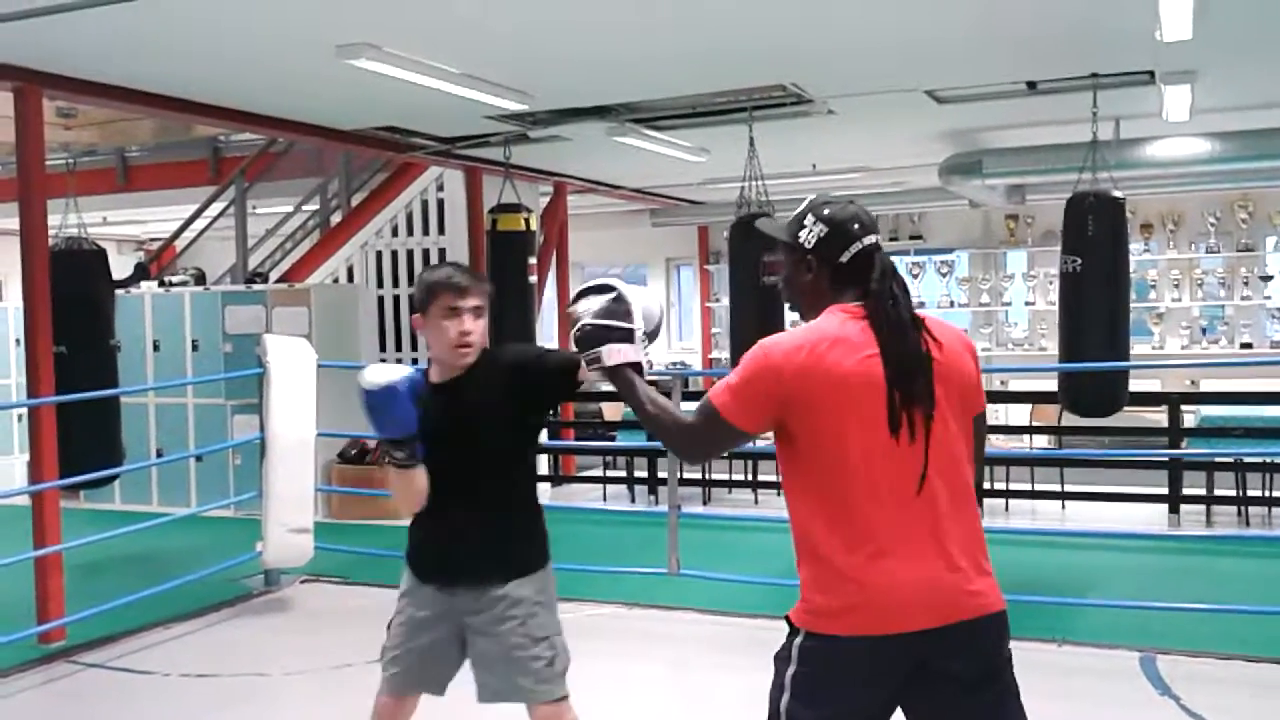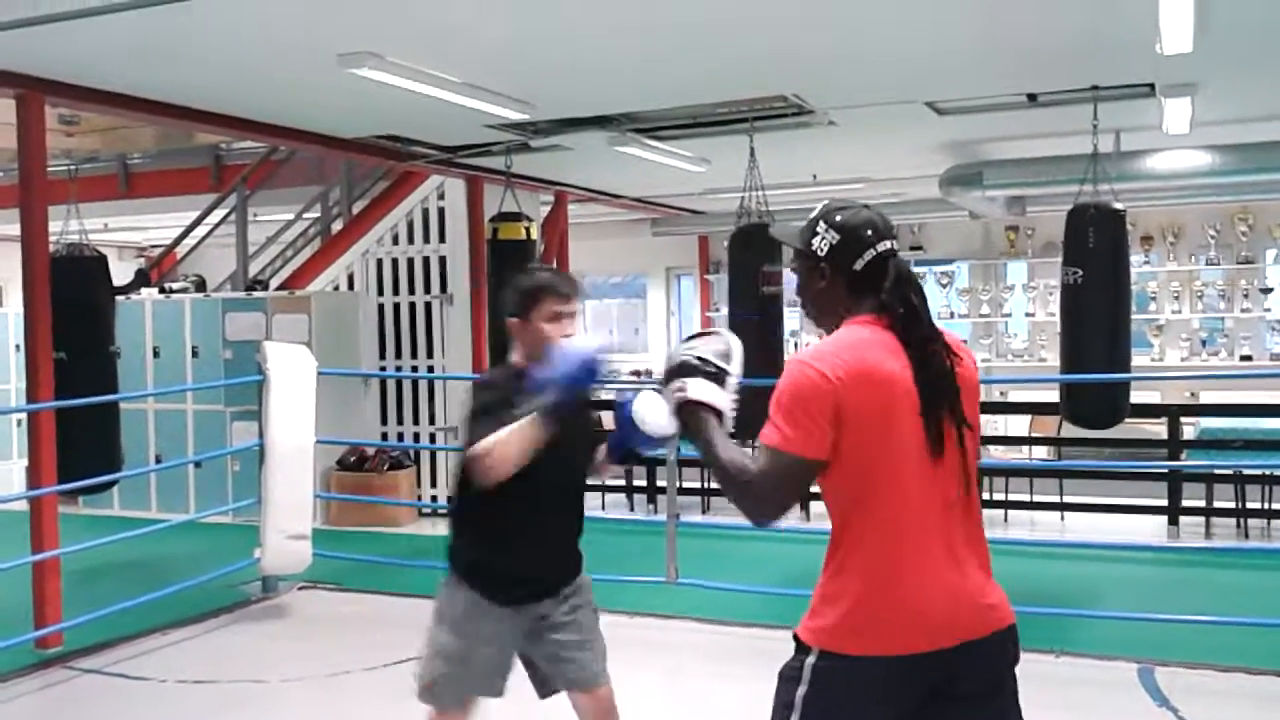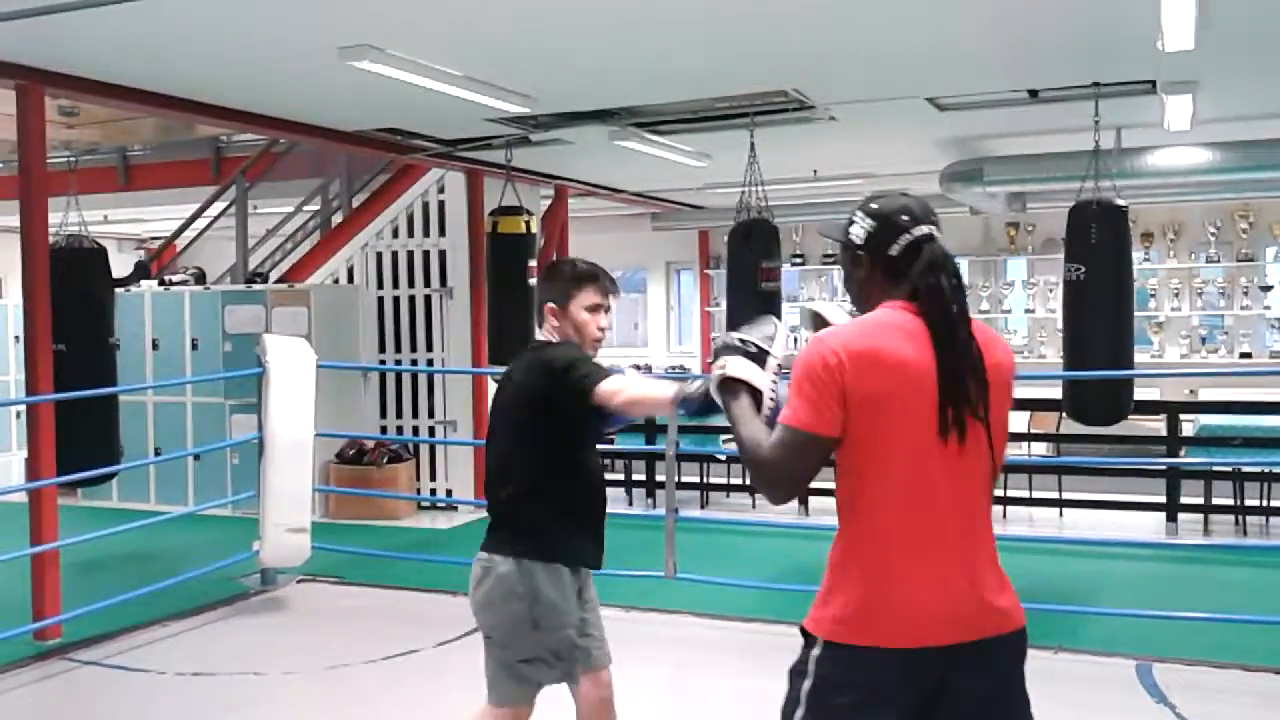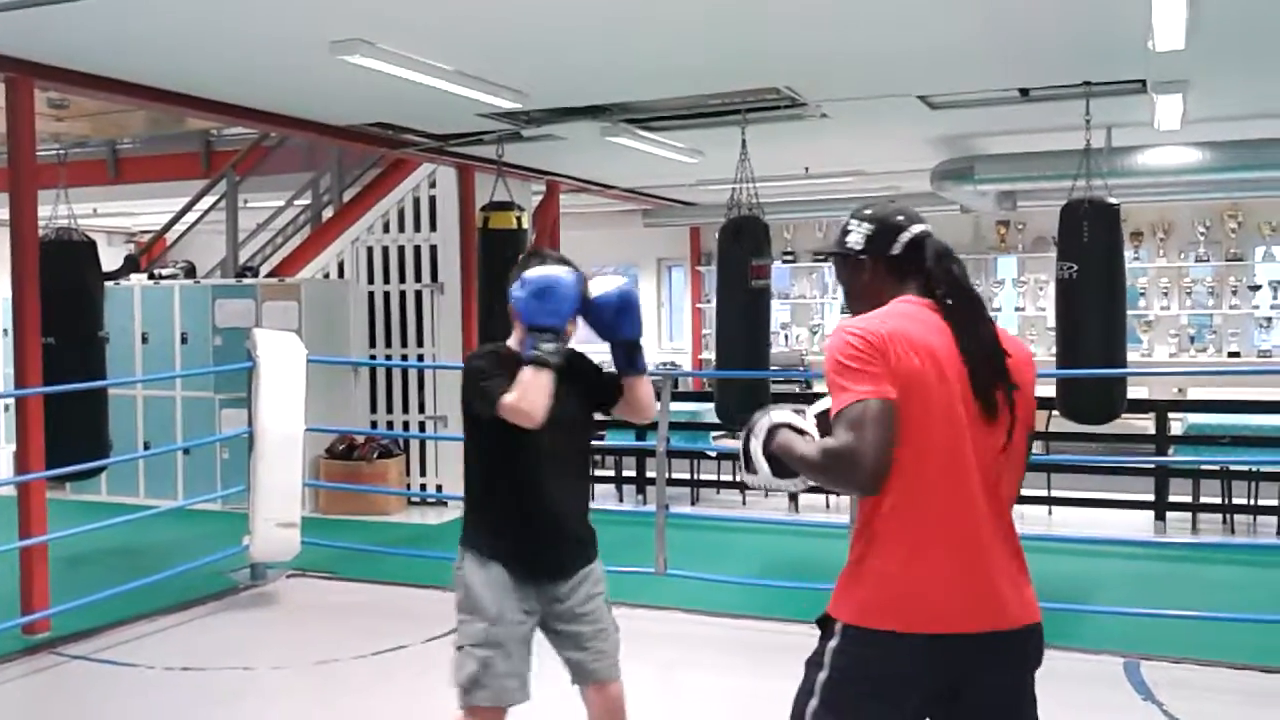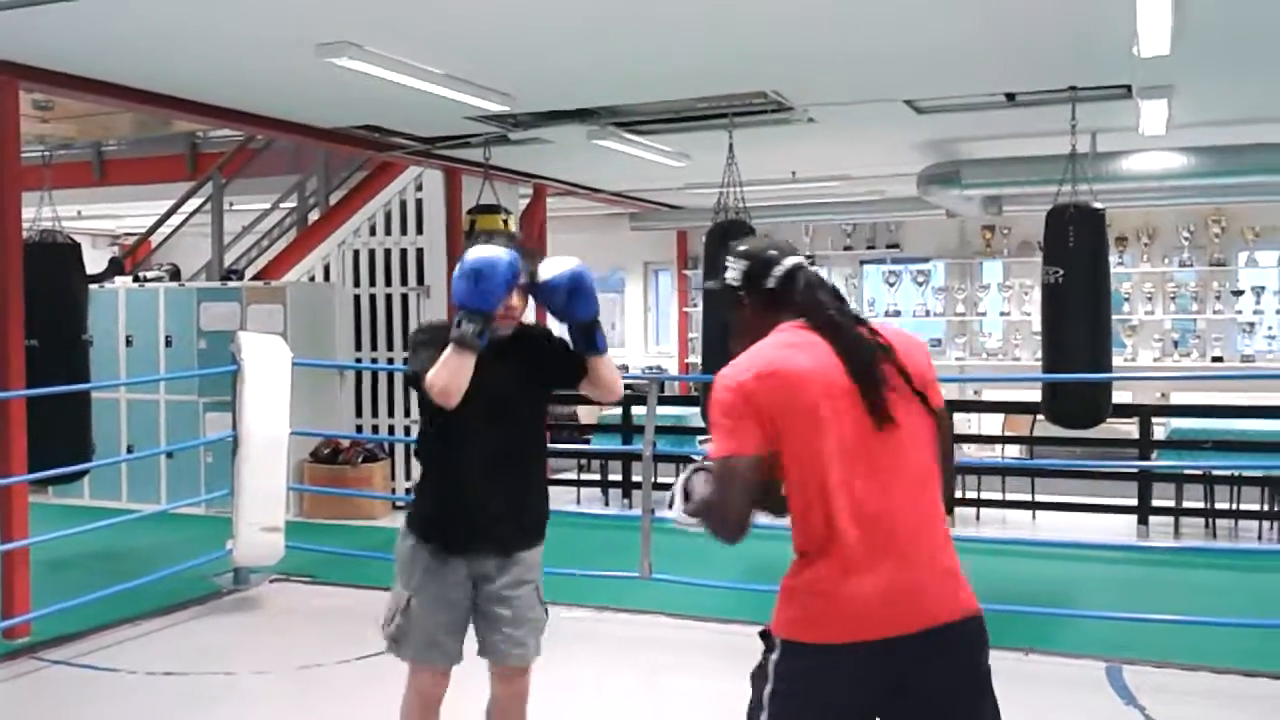
dt=0.3s
person 1, frame 1
left shoulder: (787, 359)
right shoulder: (953, 344)
left elbow: (690, 441)
left wrist: (621, 369)
left hip: (850, 625)
right hip: (966, 611)
person 1, frame 2
left shoulder: (819, 370)
right shoulder: (952, 357)
left elbow: (762, 502)
left wrist: (702, 412)
left hip: (864, 642)
right hip: (977, 627)
person 1, frame 3
left shoulder: (837, 350)
right shoulder: (991, 352)
left elbow: (778, 480)
left wrist: (738, 390)
left hip: (869, 634)
right hip: (986, 627)
person 1, frame 4
left shoulder: (863, 338)
right shoulder: (1009, 353)
left elbow: (861, 466)
left wrist: (783, 442)
left hip: (887, 621)
right hip: (1003, 620)
person 1, frame 5
left shoulder: (746, 377)
right shoulder: (904, 352)
left elbow: (730, 520)
left wrist: (701, 496)
left hip: (827, 631)
right hip: (944, 616)
person 2, frame 1
left shoulder: (513, 368)
right shoulder: (409, 398)
left elbow: (590, 369)
right elbow: (411, 503)
right wrist: (400, 442)
left hip: (512, 575)
right hip: (433, 577)
person 2, frame 2
left shoulder: (573, 394)
right shoulder: (496, 389)
left elbow: (589, 459)
right elbow: (491, 468)
right wrist: (544, 402)
left hip: (556, 579)
right hip: (484, 583)
person 2, frame 3
left shoulder: (537, 371)
right shoulder: (554, 364)
right elbow: (624, 396)
left wrist: (590, 423)
right wrist: (700, 394)
left hip: (554, 561)
right hip: (526, 565)
person 2, frame 4
left shoulder: (575, 368)
right shoulder: (486, 364)
left elbow: (644, 411)
right elbow: (525, 412)
left wrist: (626, 343)
right wrist: (542, 336)
left hip: (572, 561)
right hip: (499, 563)
person 2, frame 5
left shoulder: (535, 345)
right shoulder: (433, 339)
left elbow: (609, 391)
right elbow: (445, 392)
left wrist: (584, 324)
right wrist: (473, 318)
left hip: (514, 539)
right hip: (438, 536)
left knee: (513, 673)
right knee: (427, 677)
